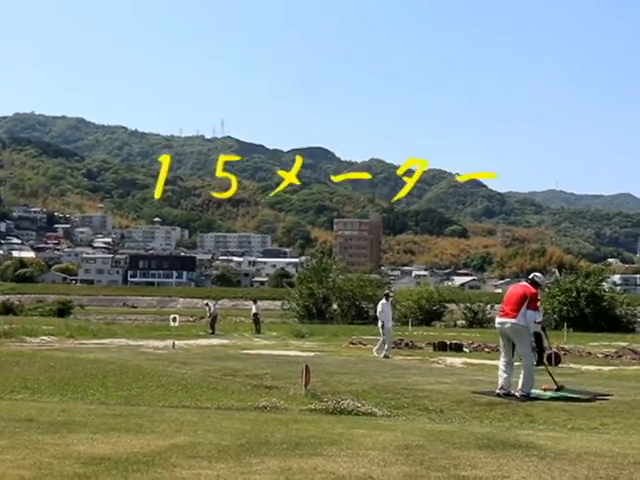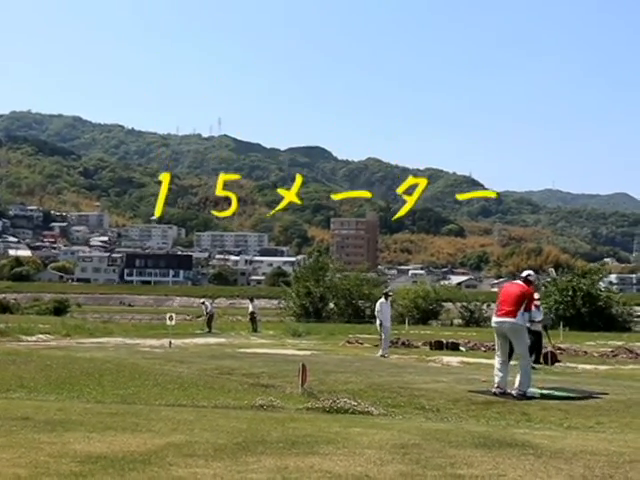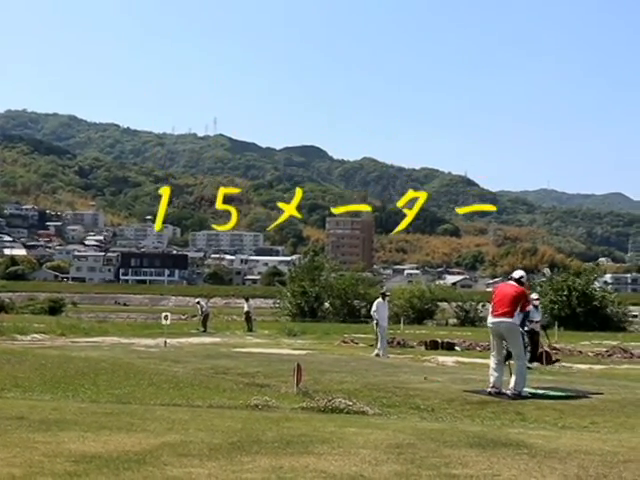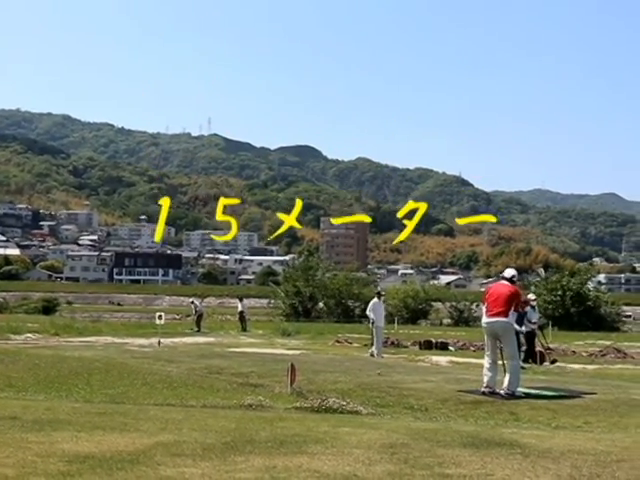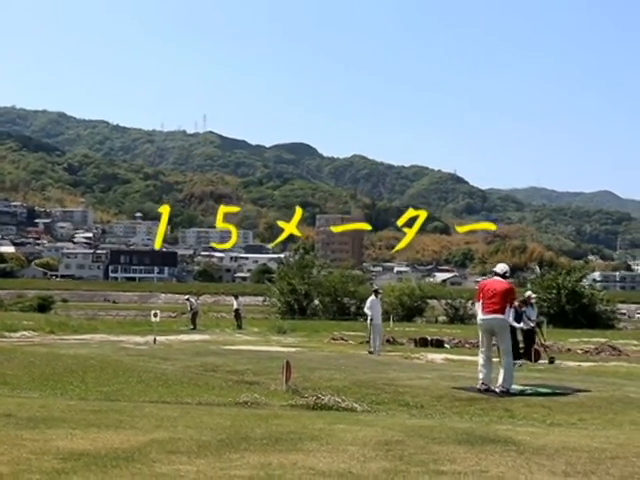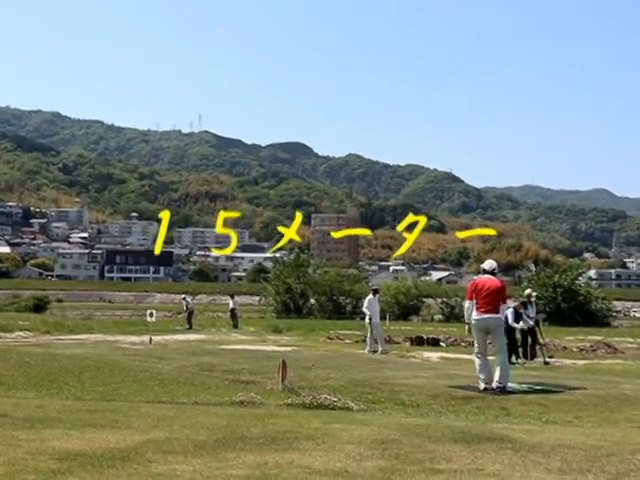
dt=0.2s
person 1, frame 1
left shoulder: (513, 287)
right shoulder: (532, 292)
right elbow: (530, 317)
right wrist: (530, 334)
left hip: (500, 322)
right hip: (515, 324)
left knee: (506, 358)
right knee: (527, 359)
left ankle: (503, 388)
right ankle: (524, 391)
person 1, frame 2
left shoulder: (505, 286)
right shoulder: (528, 291)
right elbow: (526, 315)
right wrist: (524, 335)
left hip: (497, 321)
right hip: (513, 323)
left knee: (501, 356)
right knee: (524, 358)
left ankle: (499, 387)
right ankle: (520, 390)
person 1, frame 3
left shoulder: (498, 287)
right shoulder: (522, 292)
right elbow: (520, 314)
left hip: (493, 322)
right hip: (509, 324)
left knee: (496, 356)
right knee: (519, 358)
left ankle: (494, 387)
right ankle: (515, 389)
person 1, frame 4
left shoulder: (490, 288)
right shoulder: (515, 291)
right elbow: (514, 313)
left hip: (488, 323)
right hip: (504, 324)
left knee: (490, 356)
right knee: (513, 359)
left ankle: (488, 386)
right ankle: (509, 389)
person 1, frame 5
left shoulder: (483, 284)
right shoulder: (509, 287)
left elbow: (478, 305)
right elbow: (510, 308)
left hip: (483, 320)
right hip: (500, 321)
left knee: (484, 353)
right knee: (506, 355)
left ankle: (484, 383)
right ankle: (503, 386)
person 1, frame 6
left shoulder: (475, 283)
right shoulder: (501, 284)
left elbow: (468, 304)
right elbow: (503, 306)
left wrist: (468, 321)
left hip: (478, 320)
right hip: (495, 320)
left knee: (480, 353)
right knee: (502, 353)
left ankle: (485, 382)
right ankle: (500, 383)
